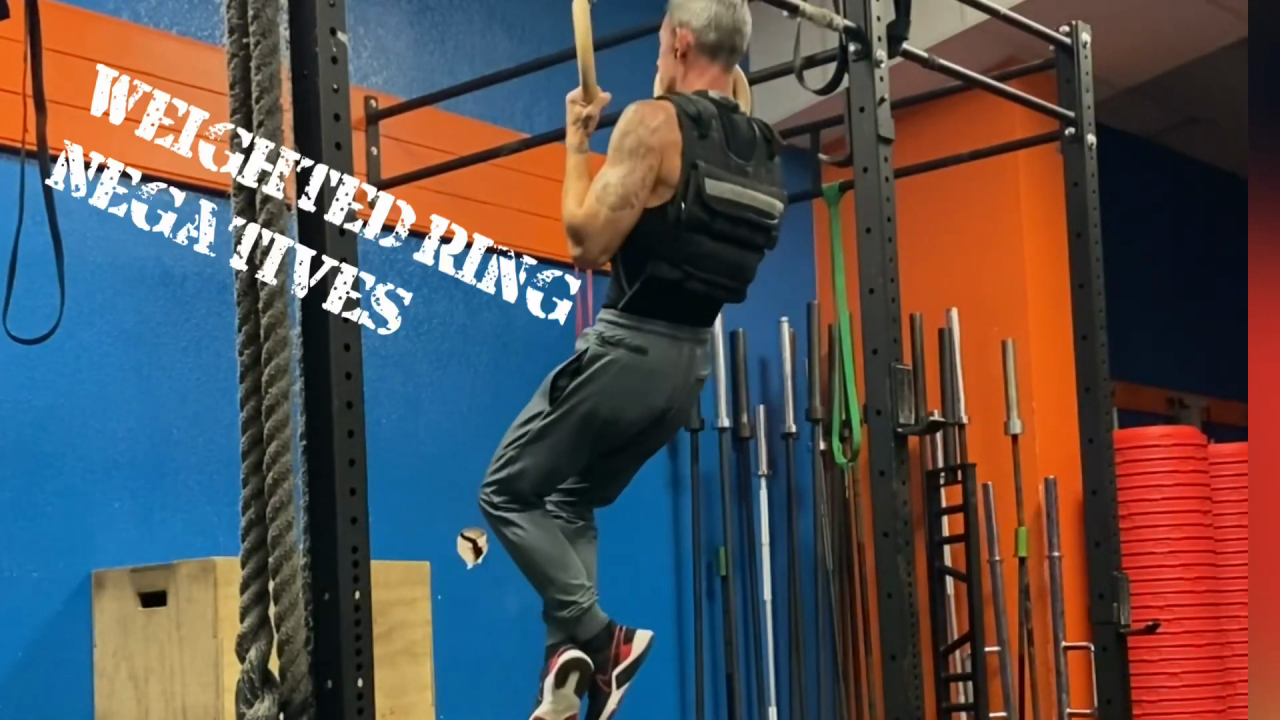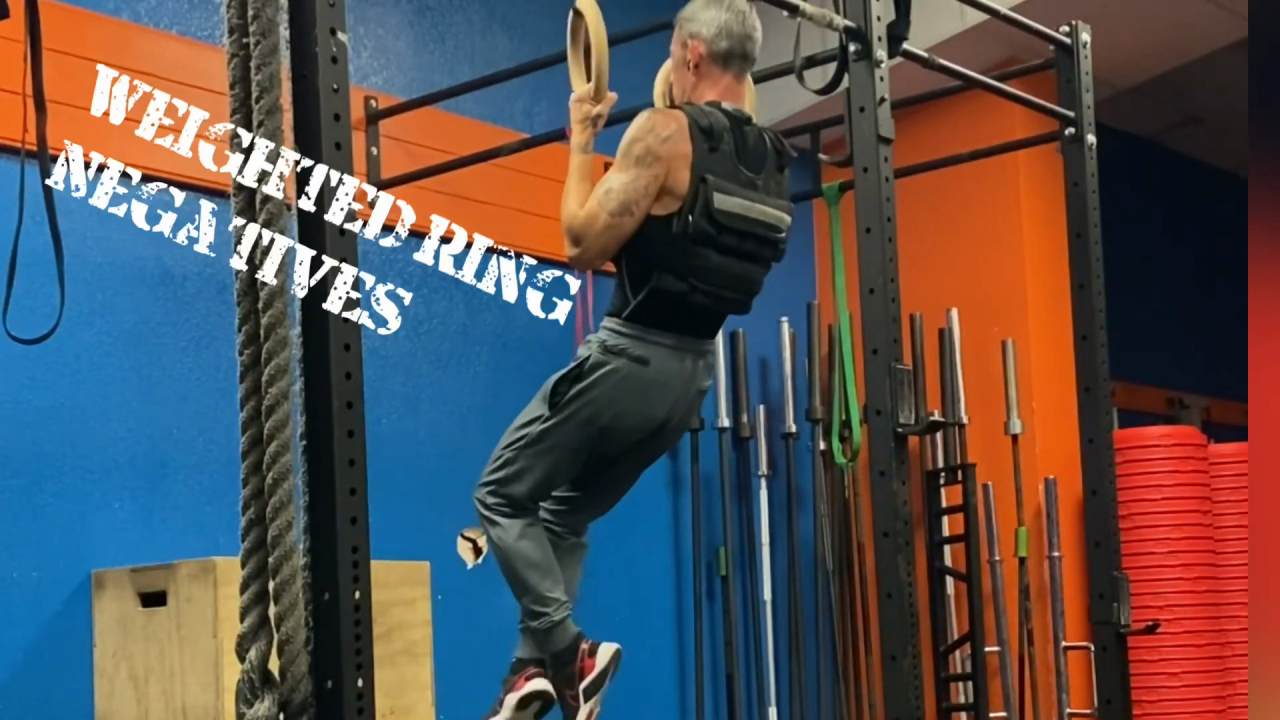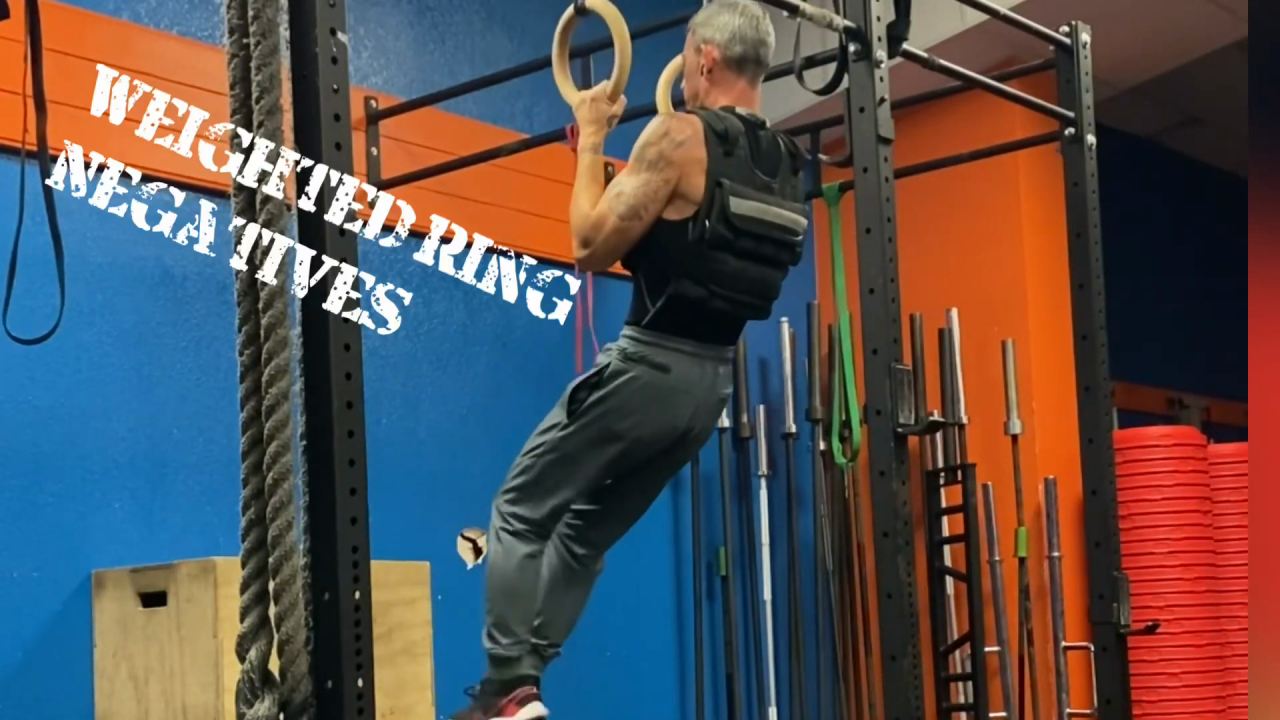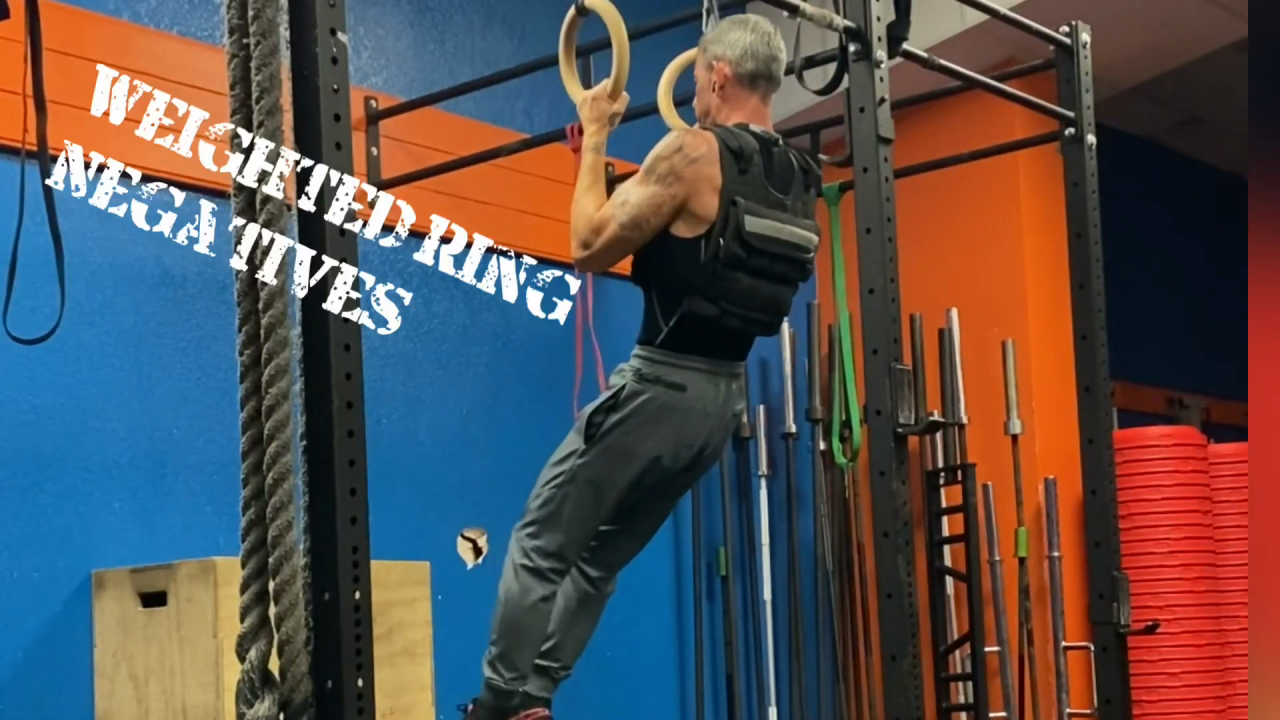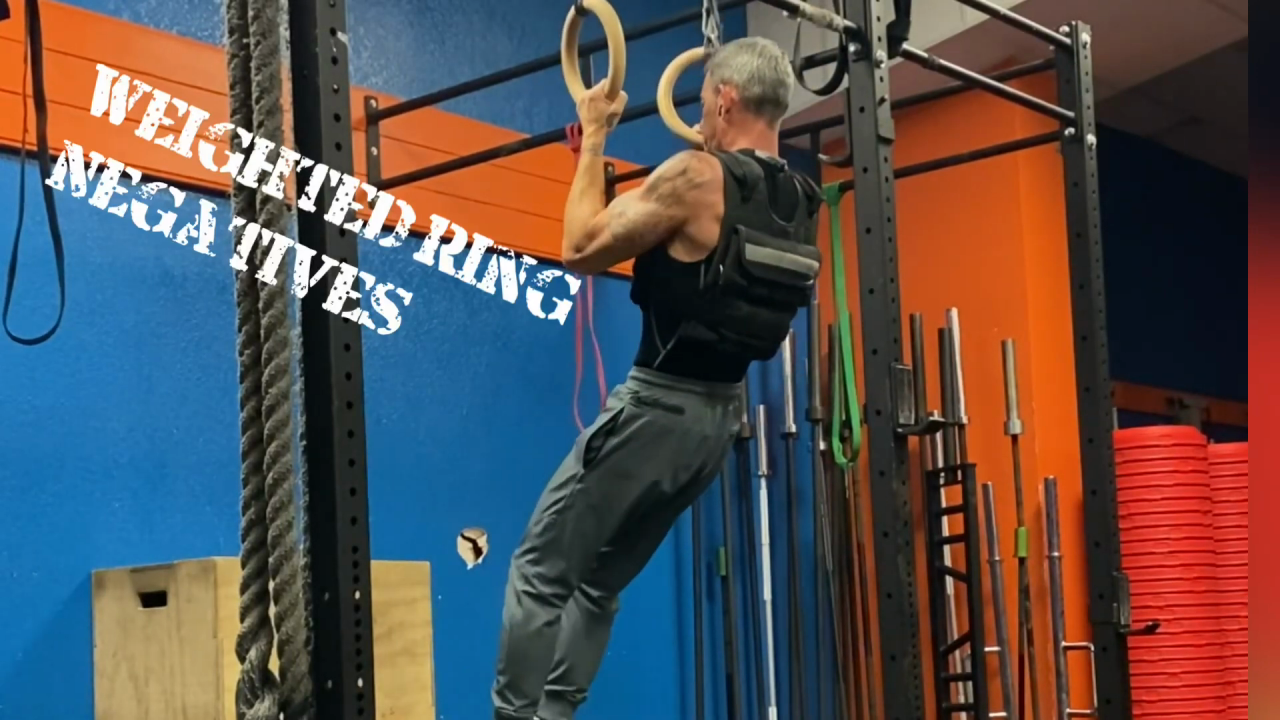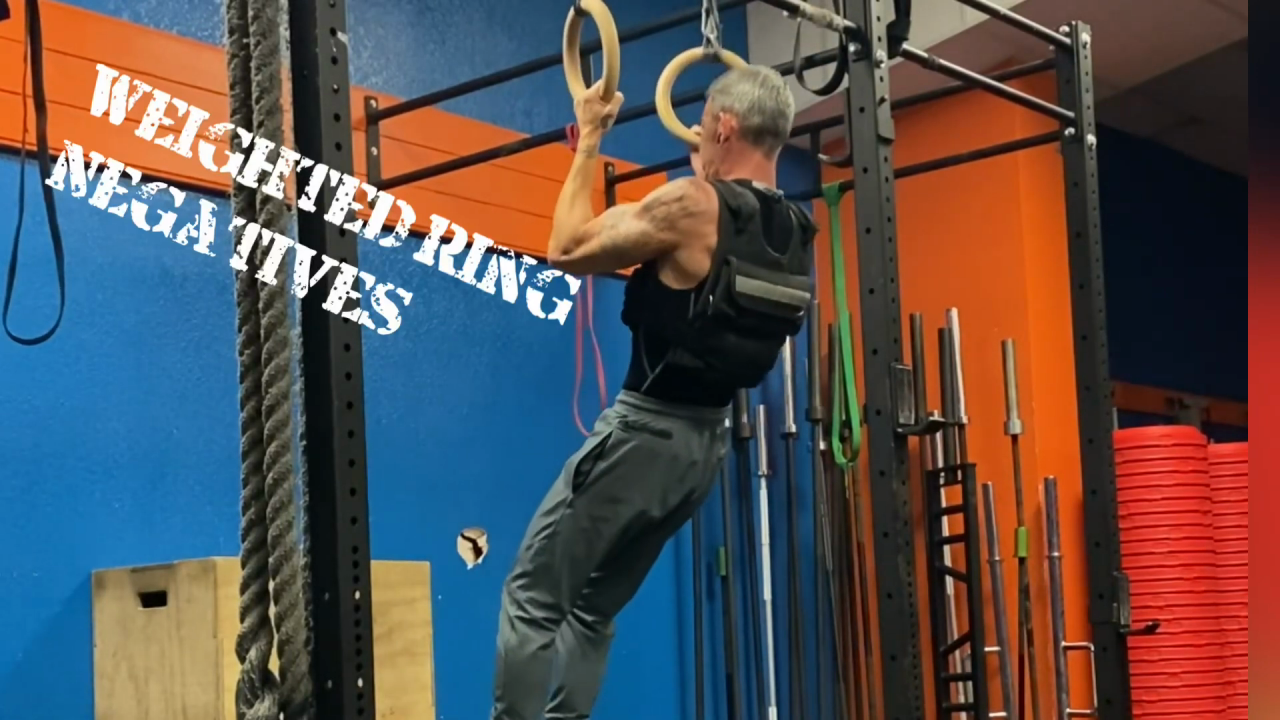
dt=0.3s
person 1, frame 1
left shoulder: (655, 121)
right shoulder: (760, 151)
left elbow: (587, 243)
left wrist: (577, 142)
left hip: (627, 350)
right hip: (687, 361)
left knee: (508, 494)
right knee: (572, 502)
left ankle: (598, 638)
right ankle: (569, 653)
person 1, frame 2
left shoulder: (665, 131)
right shoulder: (770, 162)
left elbow: (583, 244)
left wrist: (581, 140)
left hip: (628, 358)
right hip: (690, 370)
left knee: (503, 497)
right knee: (565, 511)
left ankle: (565, 651)
person 1, frame 3
left shoulder: (679, 135)
right shoulder: (784, 166)
left elbow: (591, 245)
left wrist: (590, 140)
left hip: (648, 368)
right hip: (709, 379)
left knee: (521, 512)
right knee: (585, 533)
person 1, frame 4
left shoulder: (693, 151)
right shoulder: (796, 180)
left elbow: (590, 247)
left wrist: (595, 138)
left hip: (661, 386)
right hip: (721, 394)
left knee: (540, 548)
right knee: (597, 556)
person 1, frame 5
left shoulder: (698, 176)
right shoulder: (798, 204)
left elbow: (580, 248)
left wrist: (593, 139)
left hip: (656, 408)
right hip: (717, 415)
left knee: (540, 575)
right knee: (596, 584)
person 1, frame 6
left shoulder: (693, 204)
right shoulder: (793, 232)
left elbow: (567, 249)
left wrist: (589, 139)
right wrist: (705, 166)
left hip: (644, 432)
right hip: (704, 439)
left knee: (533, 600)
right knee: (591, 607)
